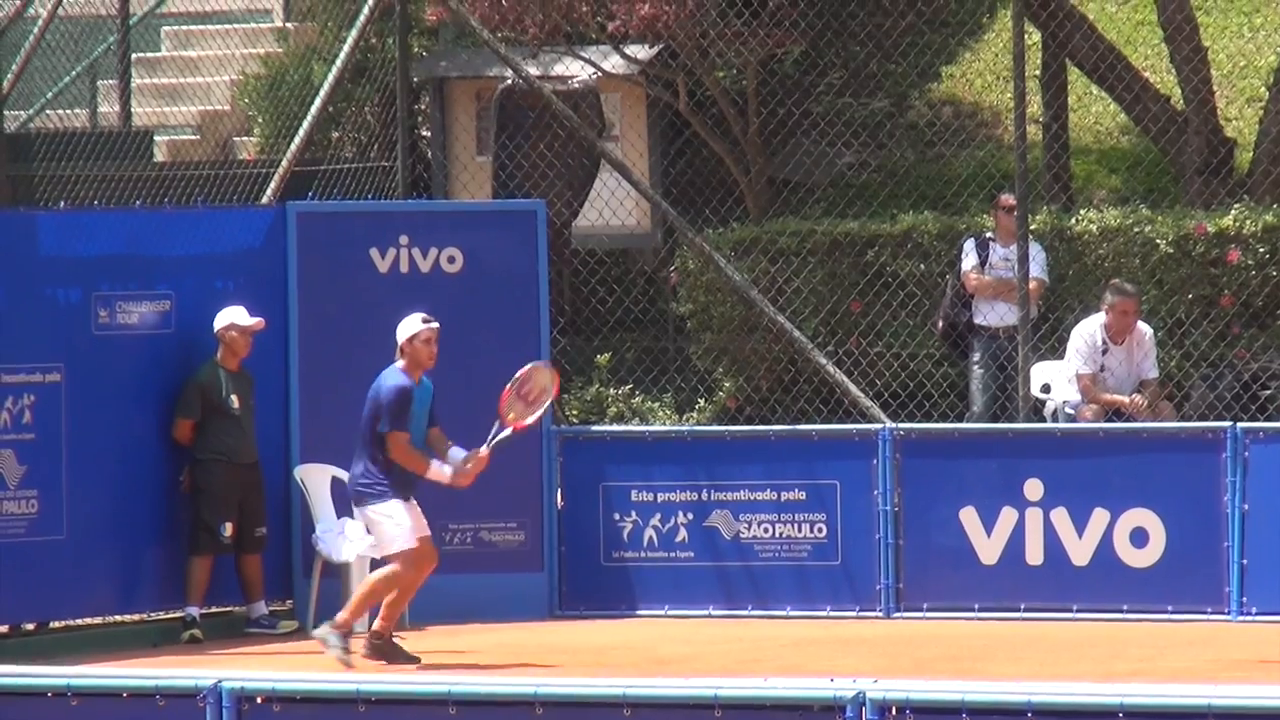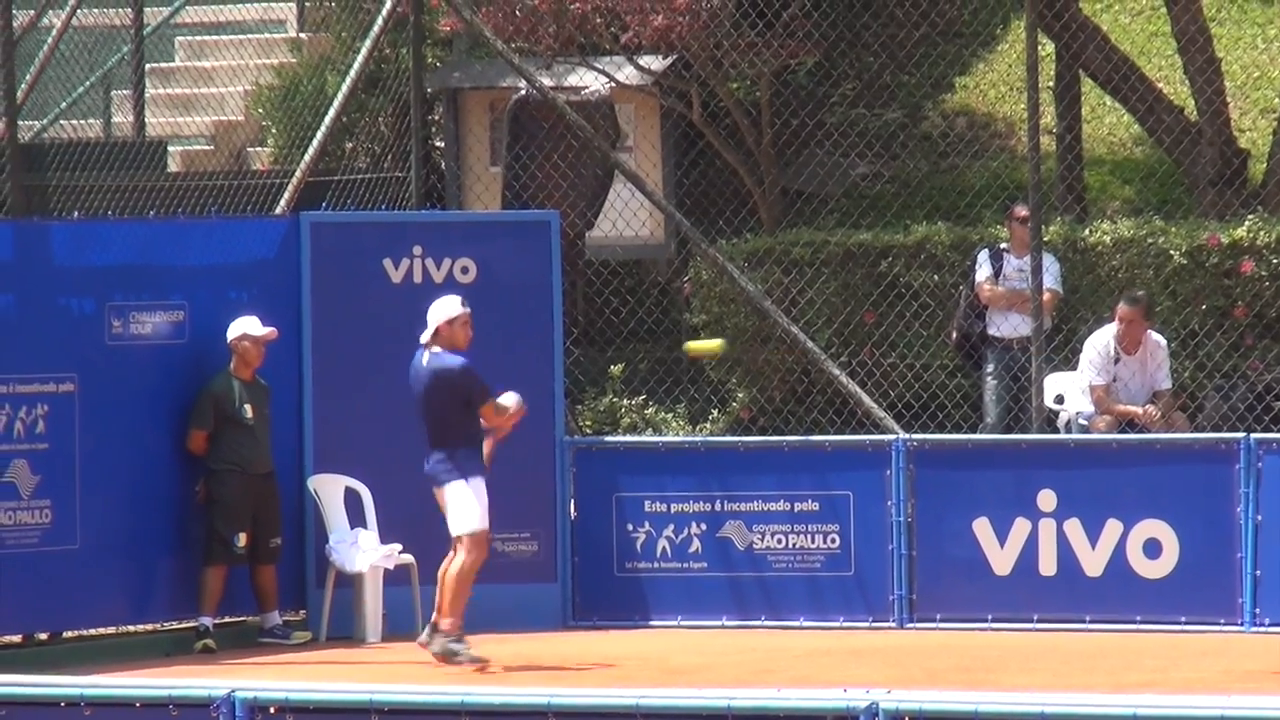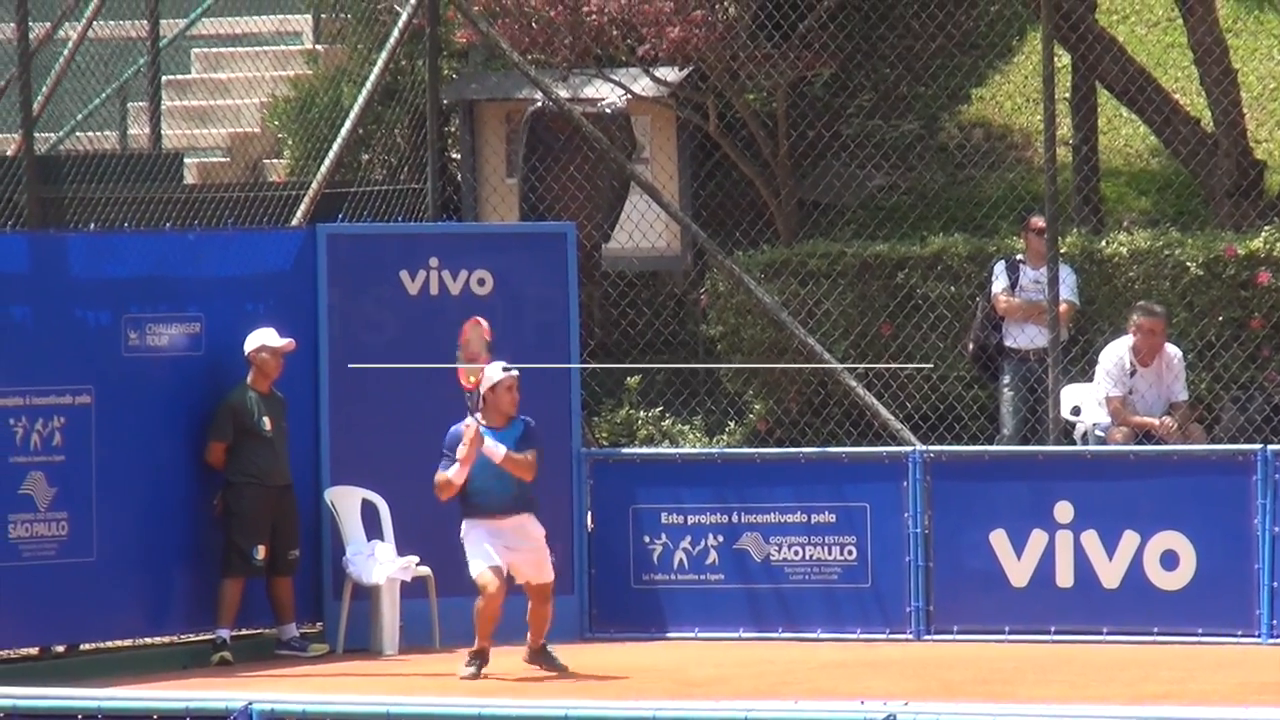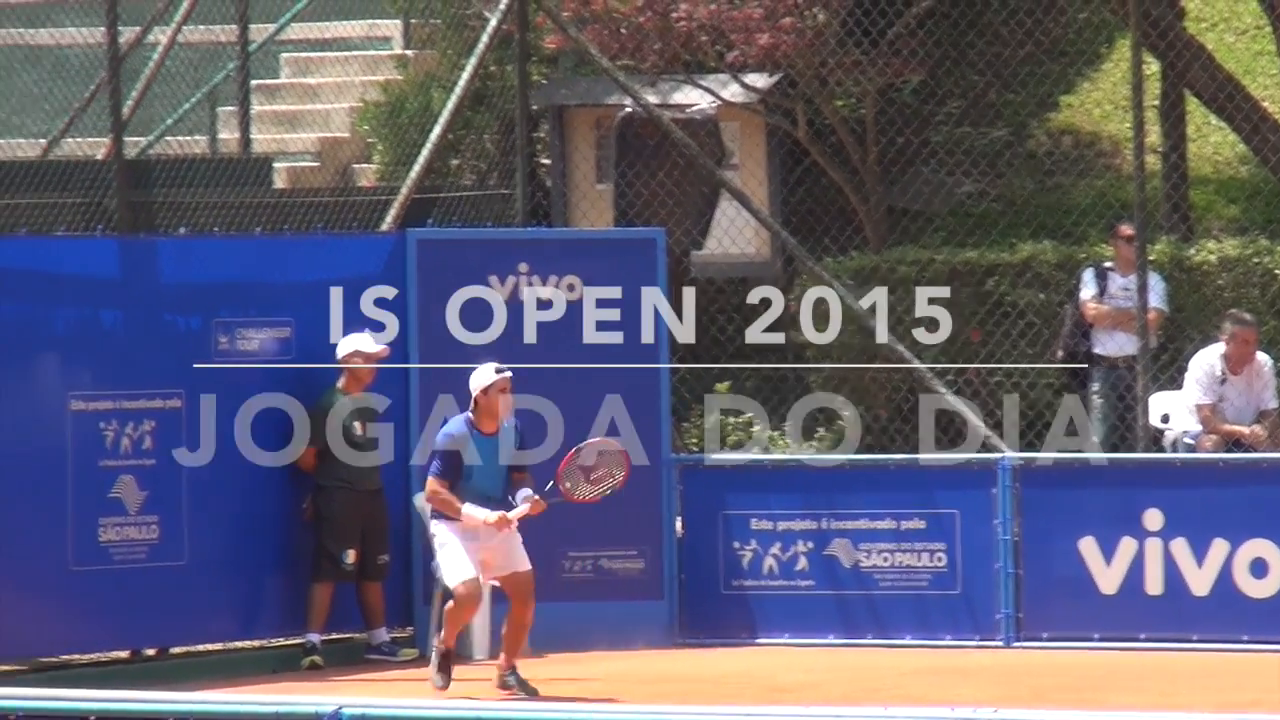
dt=0.5s
person 1, frame 1
left shoulder: (424, 386)
right shoulder: (398, 387)
left elbow: (432, 438)
right elbow: (397, 450)
left wrist: (463, 457)
right wrist: (448, 473)
left hip: (394, 492)
right hip: (379, 490)
left knee: (424, 559)
right knee: (406, 565)
left ankle: (379, 638)
right ankle: (338, 626)
person 1, frame 2
left shoulder: (423, 361)
right shoulder: (458, 367)
right elbow: (494, 415)
right wrist: (512, 408)
left hip: (444, 465)
right hip: (460, 468)
left knee: (464, 546)
right knee: (474, 548)
left ankle: (438, 627)
right ankle: (448, 634)
person 1, frame 3
left shoulder: (525, 427)
right shoulder: (459, 433)
left elbow: (528, 470)
right elbow: (442, 491)
left wrist: (489, 446)
right wrist: (463, 462)
left hip: (522, 525)
right hip: (480, 526)
left knee: (543, 595)
right knee: (493, 591)
left ankle: (536, 647)
right ankle: (479, 651)
person 1, frame 4
left shoulder: (511, 429)
right shoulder: (454, 435)
left elbow: (518, 476)
right elbow: (434, 493)
left wrist: (527, 498)
right wrist: (482, 515)
left hip: (496, 525)
right hip: (454, 526)
left knee: (524, 596)
right knee: (468, 597)
left ankle: (507, 669)
right ankle: (443, 647)
person 2, frame 1
left shoulder: (246, 378)
right shoulder: (205, 378)
right elbow: (181, 431)
left wrist: (231, 450)
right wrist: (209, 450)
left hip: (249, 470)
right hip: (216, 474)
left knee: (252, 545)
right knee: (206, 544)
left ankle: (258, 614)
right ankle: (191, 618)
person 2, frame 2
left shoulder: (262, 388)
right shoulder: (218, 388)
right elbow: (195, 441)
left wrist: (254, 461)
right wrist: (223, 459)
left hip: (264, 480)
right hip: (230, 484)
left knee: (266, 555)
right knee: (219, 554)
left ankle: (271, 624)
right ankle: (205, 628)
person 2, frame 3
left shoulder: (278, 400)
right shoulder: (236, 401)
right elbow: (214, 454)
left wrist: (273, 474)
right wrist: (242, 472)
left hip: (282, 492)
right hip: (248, 496)
left knee: (283, 567)
right knee: (238, 567)
left ankle: (288, 636)
right ankle: (222, 640)
person 2, frame 4
left shoulder: (370, 405)
right shoulder: (328, 405)
right elbow: (307, 458)
left wrist: (363, 477)
right wrist: (334, 477)
left hip: (372, 497)
right hip: (338, 500)
left knee: (373, 572)
right knee: (328, 571)
left ankle: (378, 640)
right ankle: (312, 643)
person 3, frame 1
left shoulder: (1034, 249)
right shoulder: (975, 245)
left elbow: (1032, 293)
right elbow: (972, 283)
left wrist: (990, 287)
right wrist: (1015, 283)
right hip: (985, 337)
left knee: (1020, 409)
right knee: (980, 410)
person 3, frame 2
left shoulder: (1047, 261)
right shoulder: (989, 256)
left elbow: (1046, 305)
right elbow: (986, 294)
left wrist: (1003, 297)
right wrist: (1029, 294)
right hip: (998, 349)
left knee: (1033, 420)
right knee: (993, 421)
person 3, frame 3
left shoulder: (1064, 272)
right shoulder: (1005, 268)
left elbow: (1063, 316)
right elbow: (1002, 305)
left wrist: (1020, 310)
right wrist: (1045, 306)
left hip: (1051, 360)
right hip: (1015, 360)
left knee: (1050, 432)
right knee: (1010, 433)
person 3, frame 4
left shoulder: (1153, 279)
right shoulder: (1094, 275)
left elbow: (1152, 323)
right elbow: (1091, 312)
left wrist: (1108, 316)
right wrist: (1133, 313)
right hip: (1104, 367)
left knee: (1139, 439)
right knee: (1099, 439)
